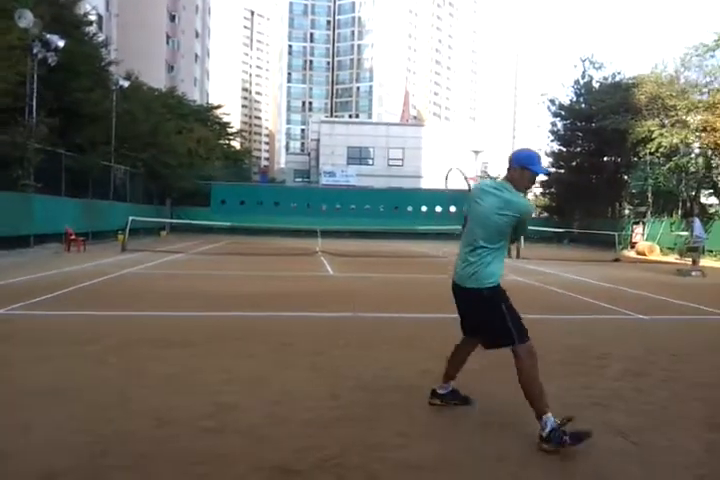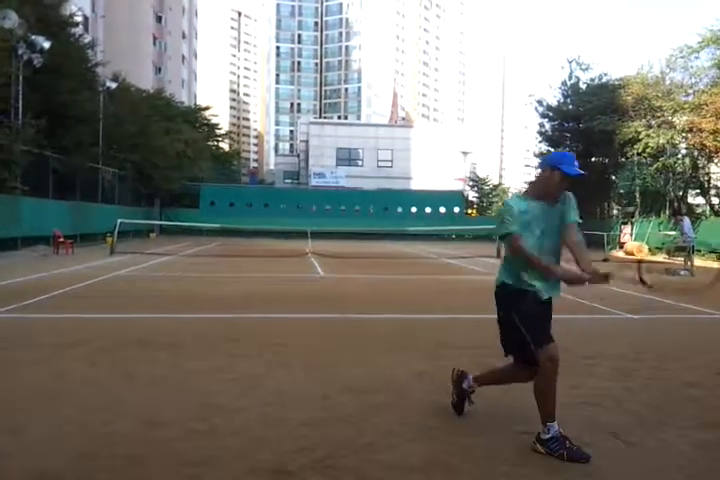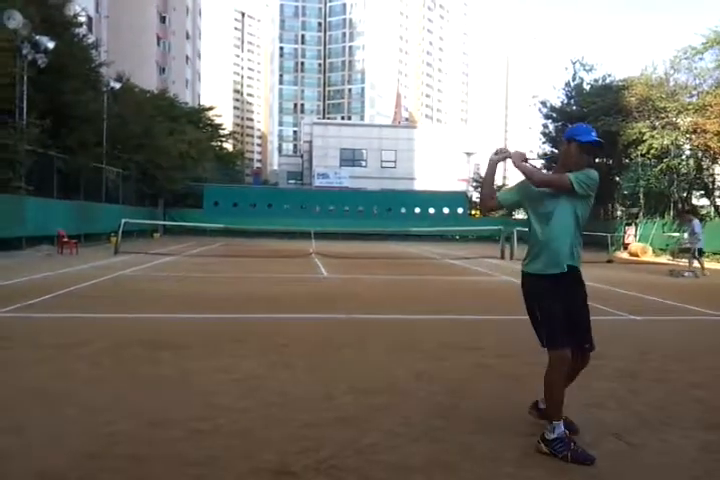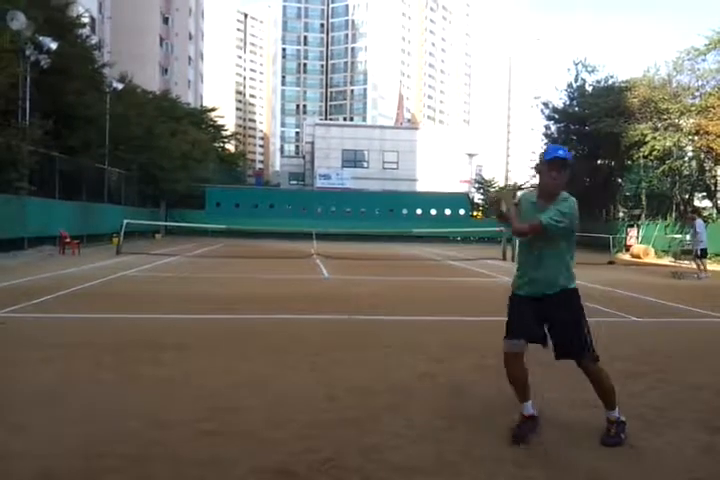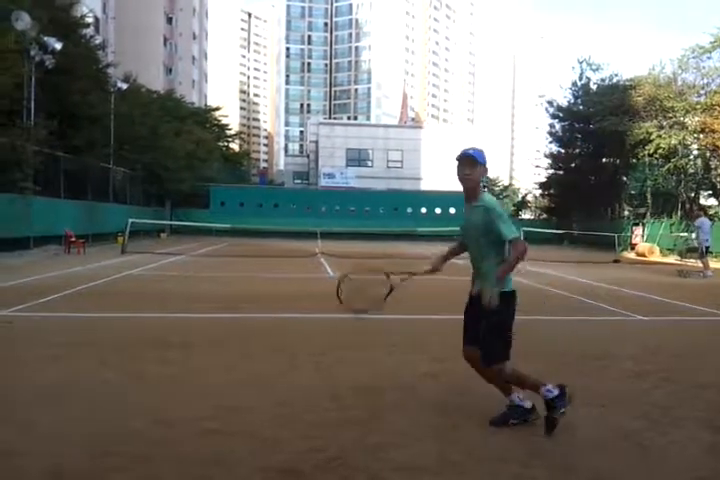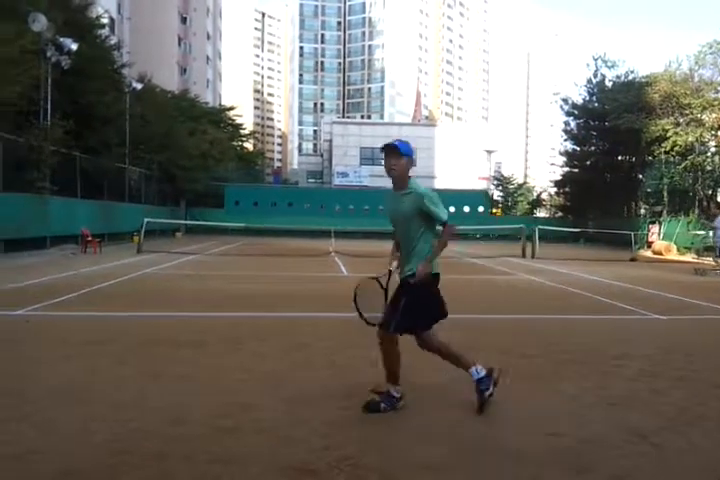
dt=0.3s
person 1, frame 1
left shoulder: (480, 189)
right shoulder: (523, 206)
right elbow: (511, 239)
left hip: (461, 281)
right hip: (484, 285)
left knee: (473, 338)
right knee: (524, 352)
left ankle: (443, 390)
right ankle: (550, 428)
person 1, frame 2
left shoulder: (566, 201)
right shoulder: (512, 207)
left elbow: (572, 236)
right elbow: (520, 253)
left wrist: (586, 266)
right wrist: (558, 273)
left hip: (543, 294)
right hip: (515, 291)
left knee: (528, 368)
right knee: (549, 357)
left ankle: (465, 382)
right ankle: (549, 435)
person 1, frame 3
left shoulder: (589, 180)
right shoulder: (531, 182)
left elbow: (543, 181)
right elbow: (487, 207)
left wrist: (526, 165)
right wrist: (491, 167)
left hip: (569, 275)
right hip: (539, 277)
left knee: (581, 354)
right knee: (561, 354)
left ankle: (547, 406)
right ankle: (554, 435)
person 1, frame 4
left shoulder: (567, 206)
right shoulder: (526, 200)
left elbow: (522, 230)
left wrist: (508, 210)
right wrist: (509, 208)
left hip: (560, 292)
right hip: (525, 292)
left knee: (588, 363)
right knee: (512, 353)
left ankle: (615, 418)
right ankle: (528, 414)
person 1, frame 5
left shoulder: (491, 208)
right shoulder: (467, 207)
left elbow: (519, 248)
left wrist: (495, 285)
right wrist: (444, 257)
left hip: (496, 293)
right hip: (481, 291)
left knee: (492, 363)
right knee: (474, 355)
left ankle: (551, 392)
right ankle: (522, 404)
person 1, frame 6
left shoulder: (422, 194)
right shoulder: (393, 197)
left elbow: (448, 228)
left wrist: (428, 262)
right wrist: (395, 251)
left hip: (420, 275)
right hip: (410, 273)
left knee: (387, 334)
right knee: (425, 338)
left ankle: (393, 393)
right ankle: (479, 374)
